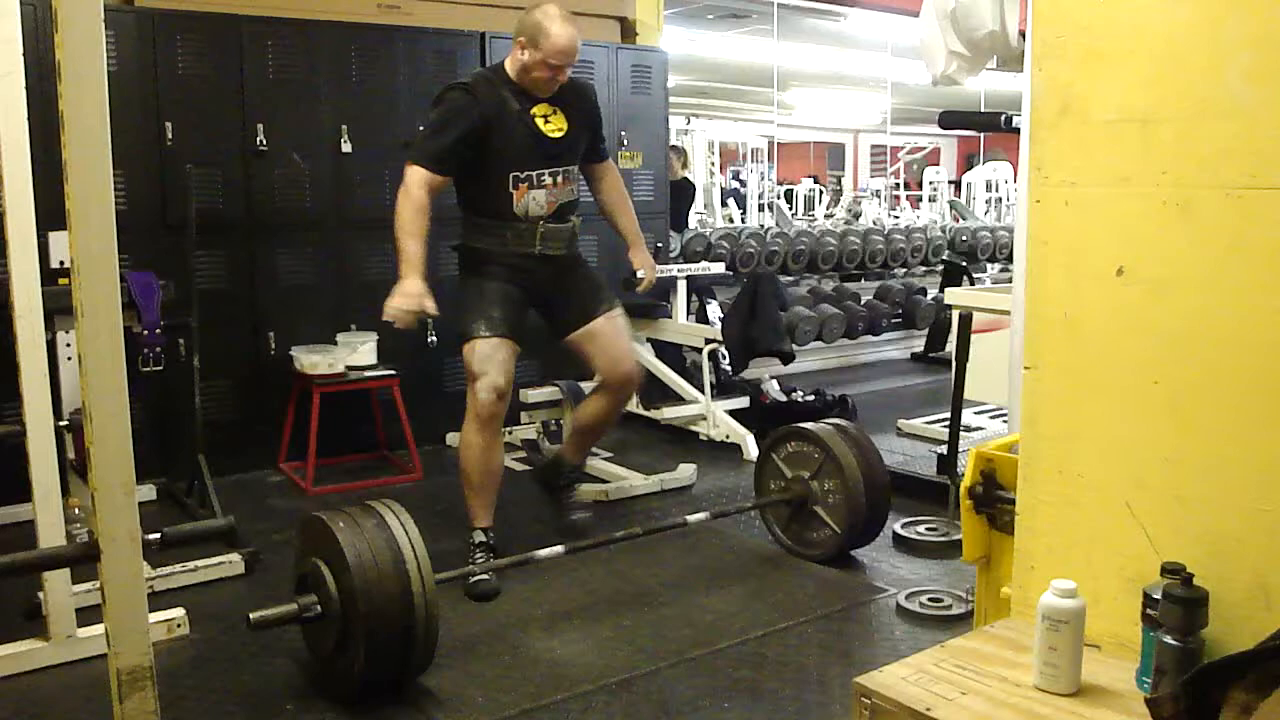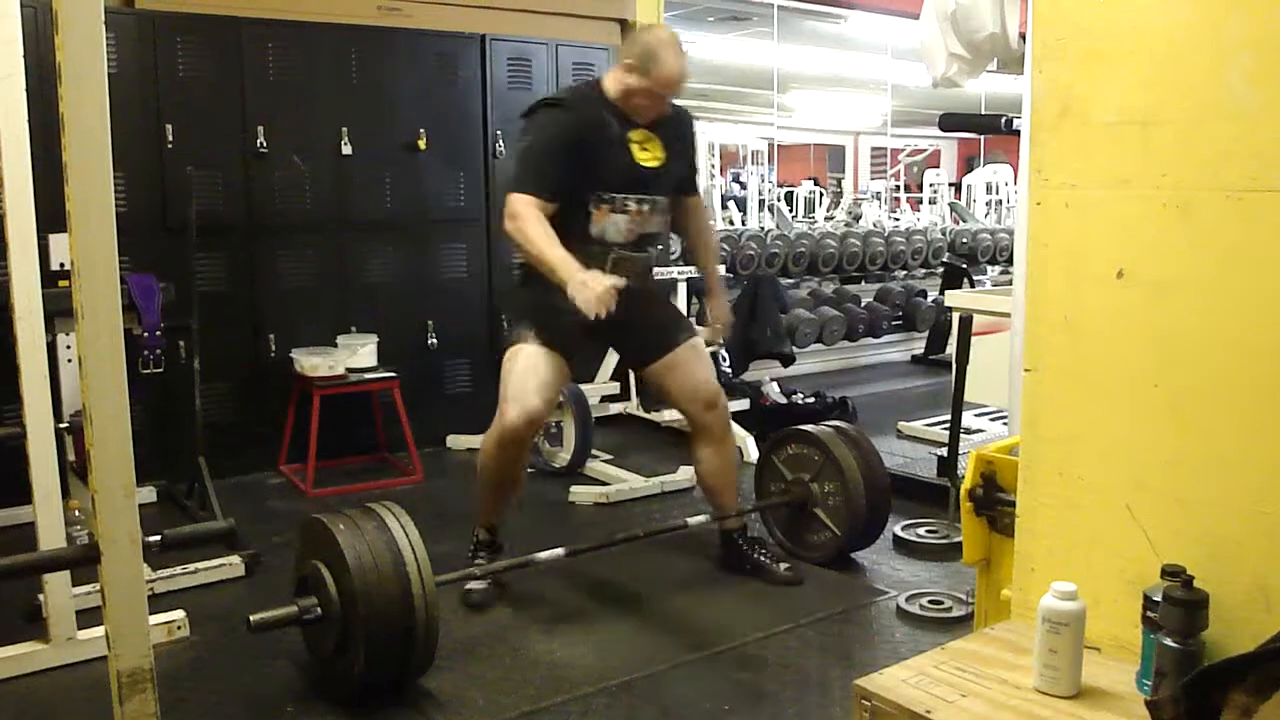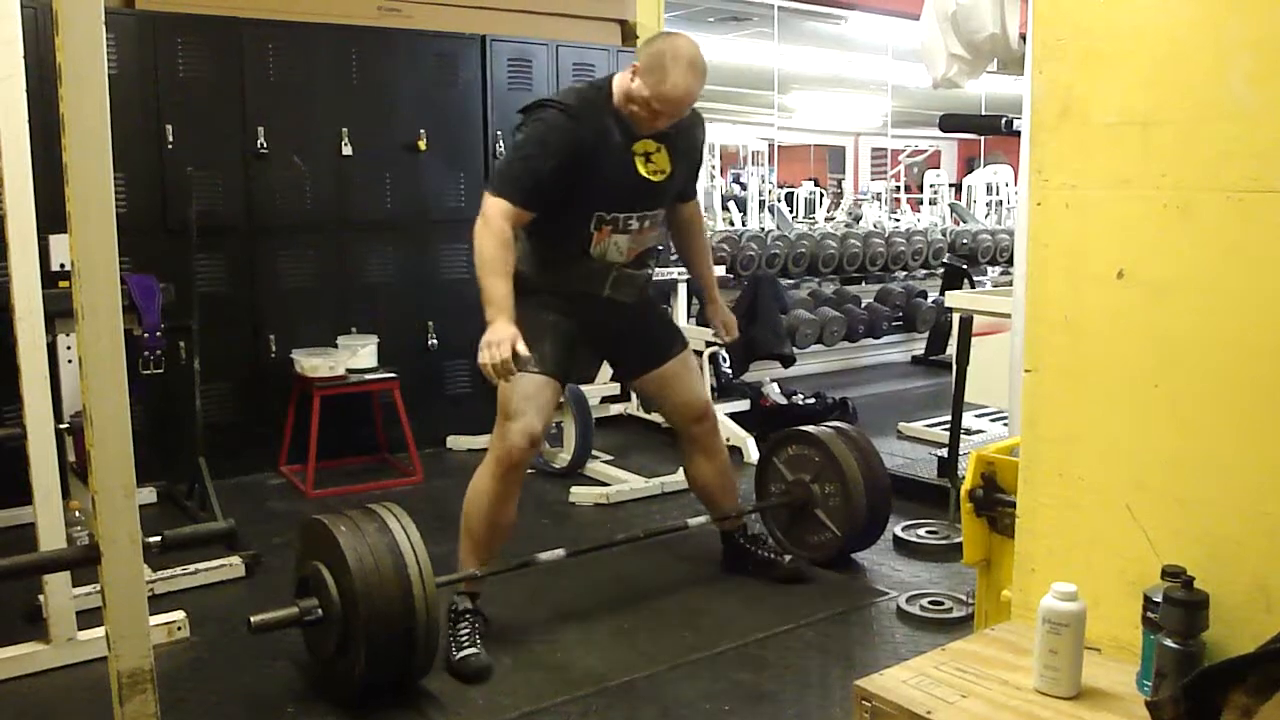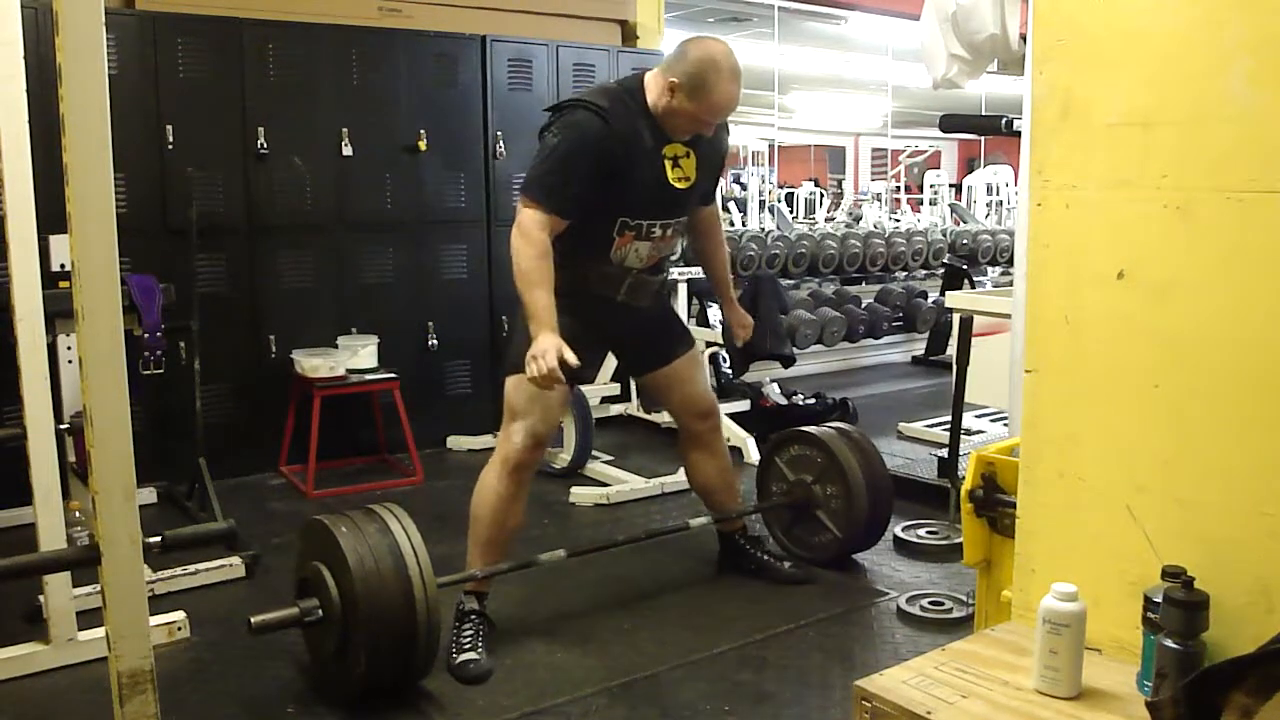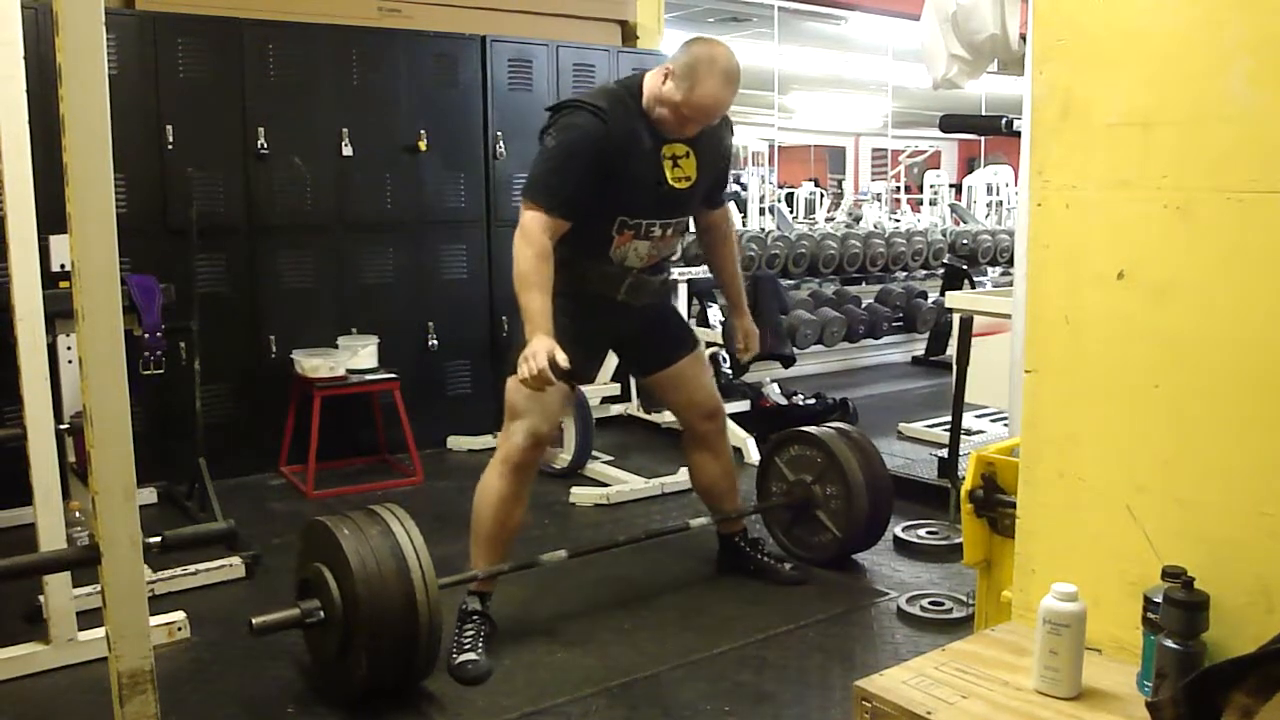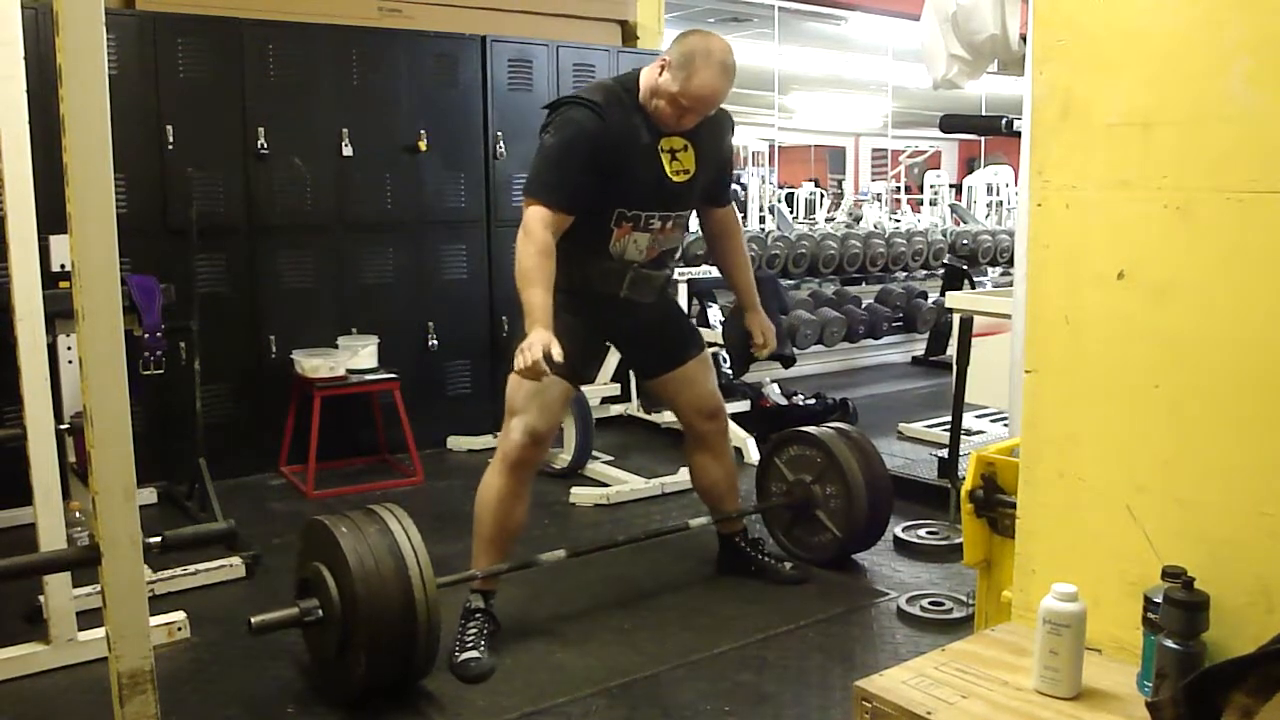
dt=0.5s
person 1, frame 1
left shoulder: (579, 96)
right shoulder: (471, 102)
left elbow: (601, 171)
right elbow: (416, 186)
left wrist: (635, 244)
right wrist: (412, 277)
left hip: (562, 259)
right hip: (494, 265)
left knee: (625, 372)
right knee: (488, 396)
left ankle: (558, 469)
right ankle: (481, 542)
person 1, frame 2
left shoulder: (675, 125)
right shoulder: (563, 121)
left elbow: (689, 207)
right elbow: (520, 214)
left wrist: (715, 289)
right wrist: (575, 277)
left hip: (635, 287)
right hip: (559, 288)
left knee: (708, 404)
right knee: (519, 420)
left ankle: (736, 540)
right ankle: (485, 544)
person 1, frame 3
left shoulder: (683, 129)
right shoulder: (565, 125)
left elbow: (684, 214)
right elbow: (497, 218)
left wrist: (712, 299)
right wrist: (498, 320)
left hip: (630, 296)
right hip: (553, 297)
left knee: (698, 417)
right knee: (515, 442)
left ankle: (738, 541)
right ankle: (464, 607)
person 1, frame 4
left shoulder: (707, 132)
right shoulder: (591, 124)
left elbow: (702, 215)
right elbow: (531, 227)
left wrist: (728, 301)
right wrist: (545, 333)
left hip: (643, 294)
right hip: (567, 293)
left knee: (702, 414)
right knee: (522, 444)
left ankle: (736, 541)
right ankle: (471, 609)
person 1, frame 5
left shoulder: (712, 133)
right shoulder: (592, 125)
left elbow: (713, 219)
right elbow: (535, 230)
left wrist: (738, 309)
right wrist: (538, 334)
left hip: (644, 296)
right hip: (569, 296)
left knee: (707, 415)
right knee: (523, 441)
left ankle: (736, 542)
right ankle: (474, 610)
person 1, frame 6
left shoulder: (712, 129)
right shoulder: (588, 120)
left elbow: (719, 218)
right elbow: (538, 227)
left wrist: (752, 307)
right wrist: (538, 328)
left hip: (649, 294)
right hip: (574, 295)
left knee: (708, 417)
right knee: (522, 442)
left ankle: (736, 543)
right ankle: (478, 608)
